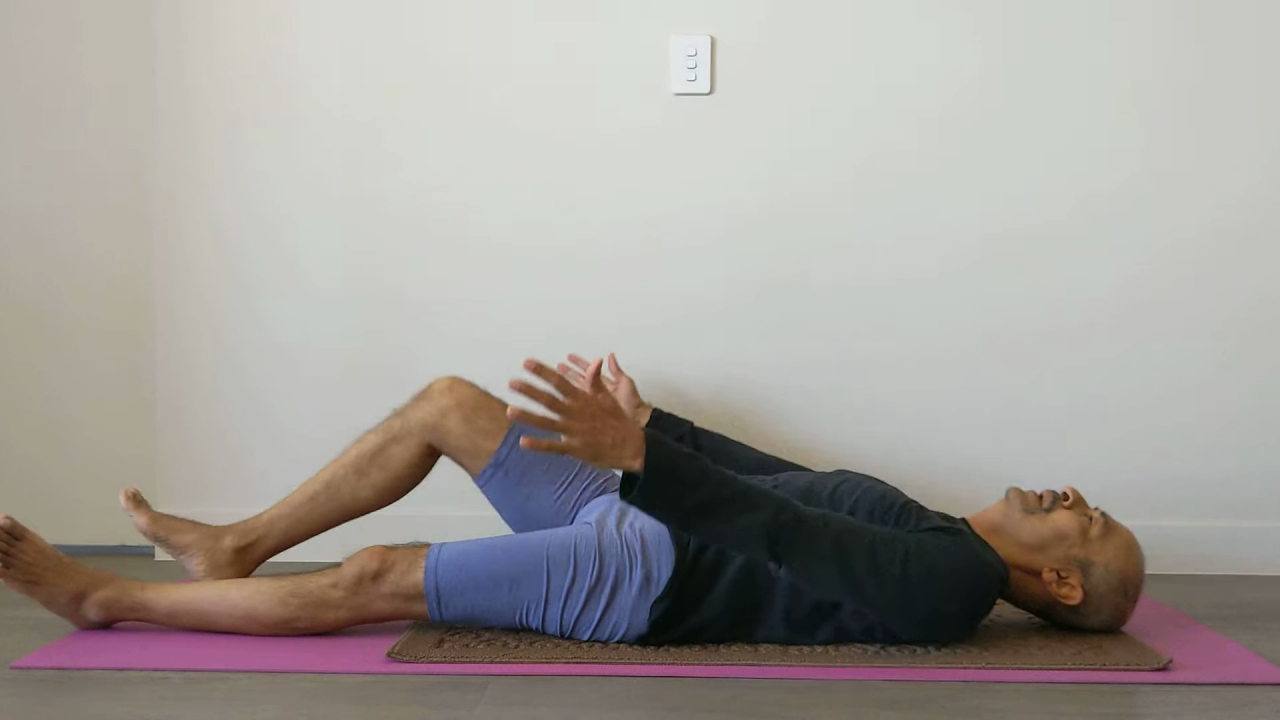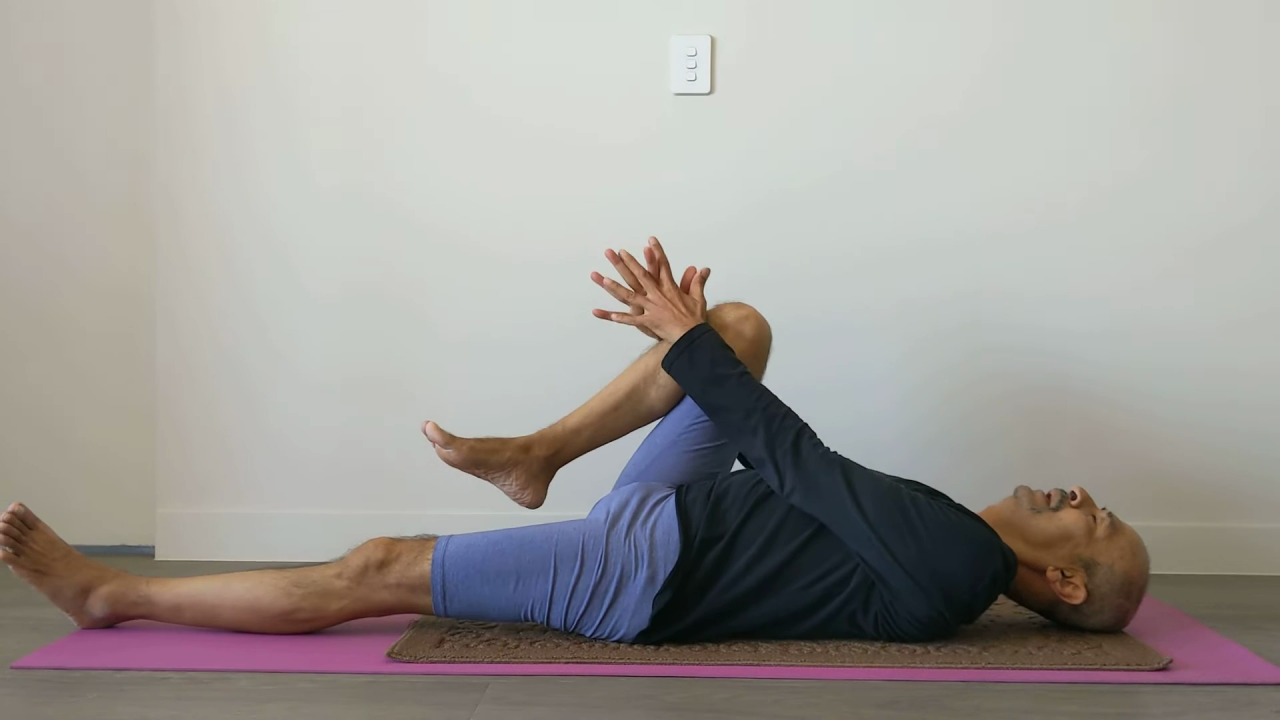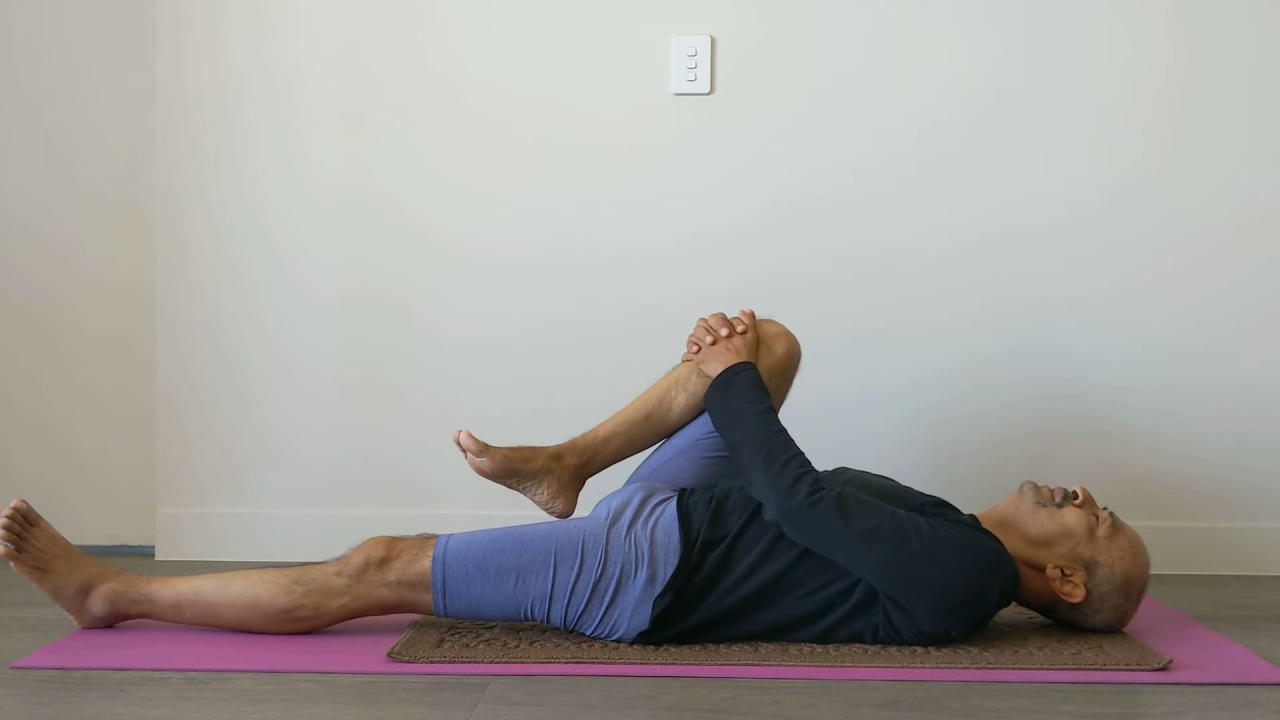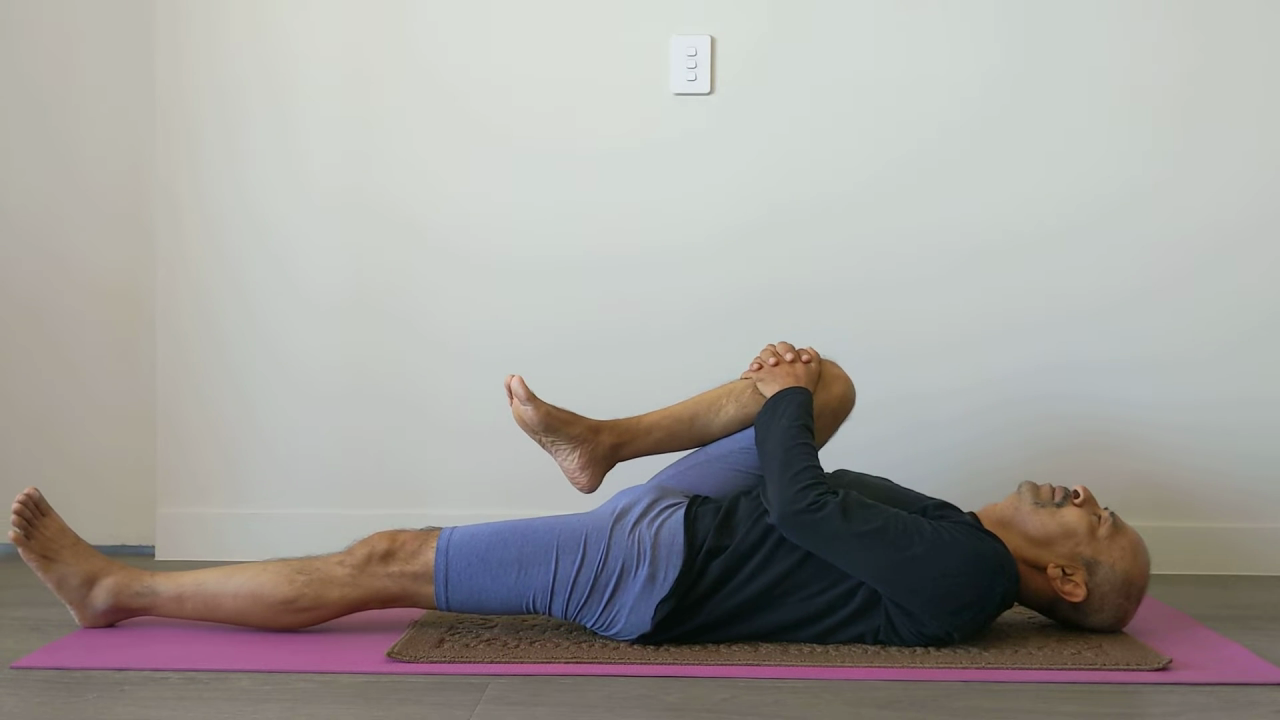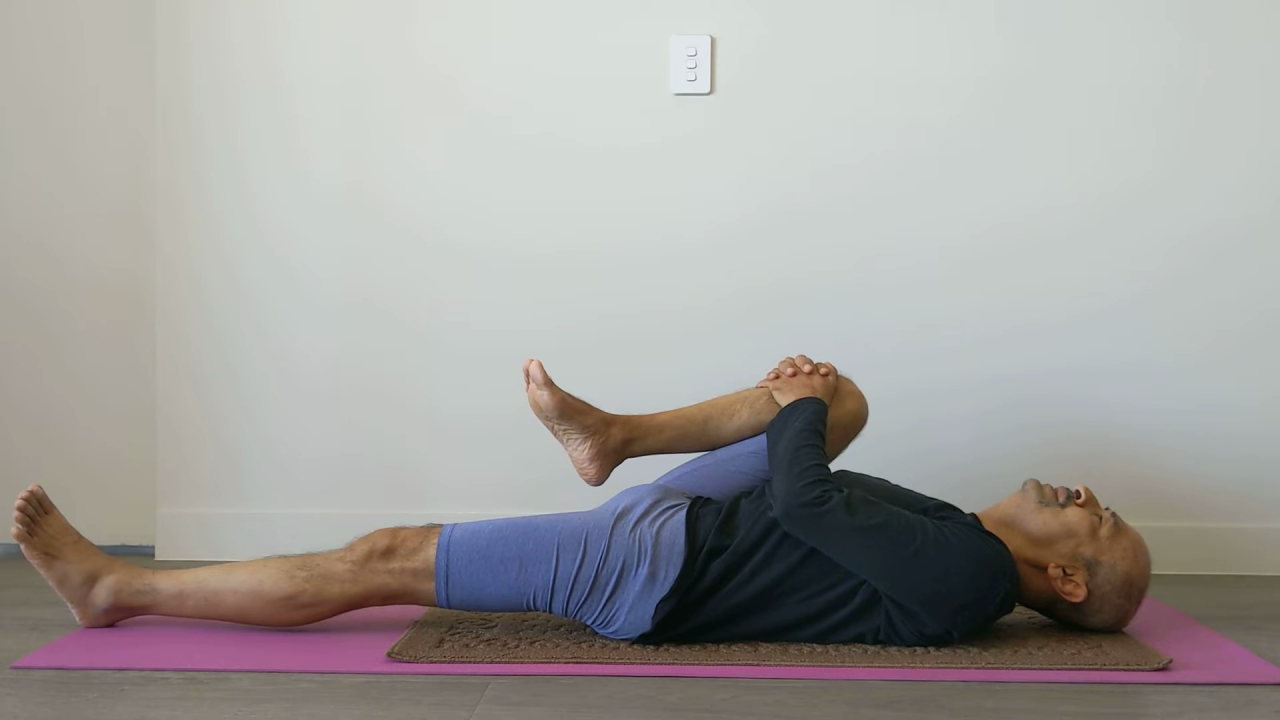
dt=1s
person 1, frame 1
left shoulder: (946, 585)
right shoulder: (927, 537)
left elbow: (789, 538)
right elbow: (782, 483)
left wrist: (635, 451)
right wrist: (645, 434)
left hip: (640, 583)
right hip: (648, 534)
left knee: (371, 582)
right knee: (444, 405)
left ankle: (103, 601)
right ankle: (235, 547)
person 1, frame 2
left shoulder: (953, 564)
right shoulder: (942, 540)
left elbow: (800, 464)
right elbow: (805, 481)
left wrist: (684, 341)
right wrist: (695, 338)
left hip: (641, 571)
right hip: (663, 519)
left knee: (371, 573)
right knee: (741, 328)
left ankle: (109, 591)
right ankle: (535, 456)
person 1, frame 3
left shoulder: (956, 576)
right shoulder: (950, 545)
left elbow: (794, 502)
right elbow: (816, 504)
left wrist: (725, 382)
right wrist: (737, 366)
left hip: (641, 572)
right hip: (667, 519)
left knee: (373, 571)
right knee: (768, 342)
left ankle: (110, 592)
right ankle: (563, 466)
person 1, frame 4
left shoulder: (964, 573)
right shoulder: (959, 542)
left elbow: (799, 508)
left wrist: (781, 398)
right wrist: (793, 393)
left hip: (648, 568)
right hip: (677, 520)
left knee: (378, 564)
right knee: (826, 383)
left ankle: (115, 587)
right ankle: (596, 440)
person 1, frame 5
left shoulder: (965, 574)
right shoulder: (960, 544)
left elbow: (804, 505)
left wrist: (796, 411)
right wrist: (812, 404)
left hip: (651, 566)
right hip: (680, 521)
left knee: (381, 559)
right knee: (839, 399)
left ankle: (117, 587)
right ankle: (613, 436)
